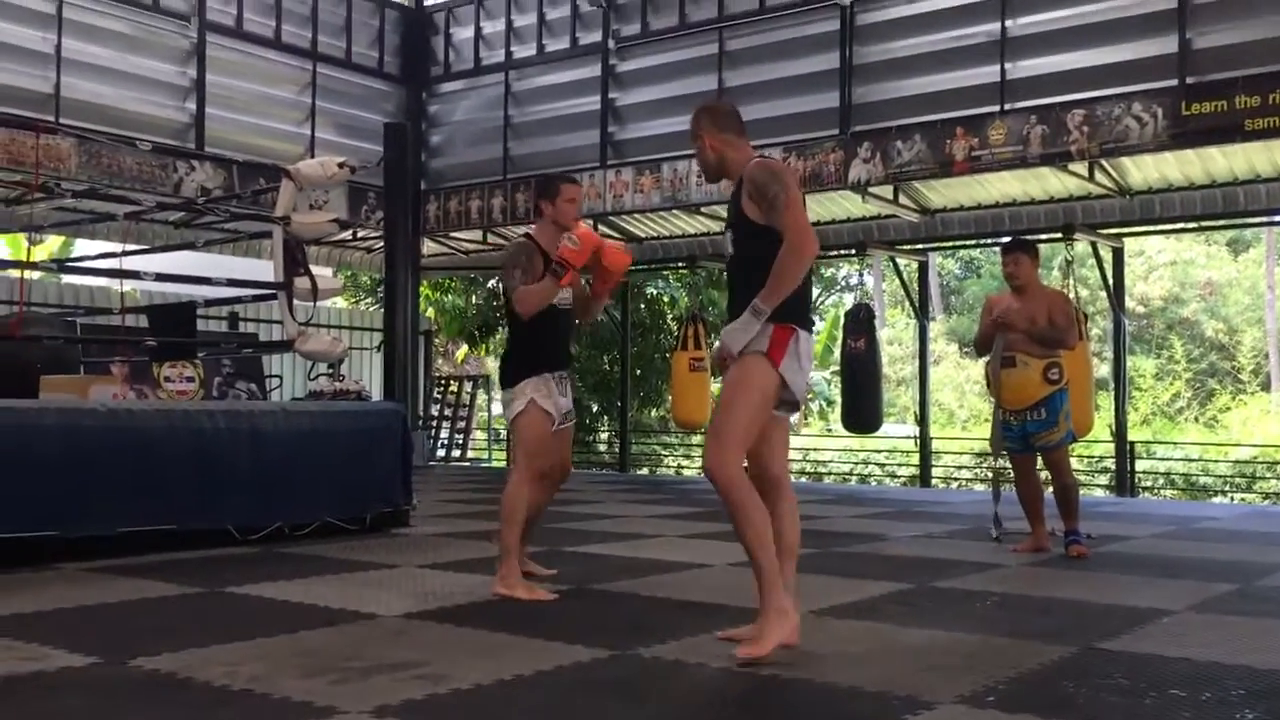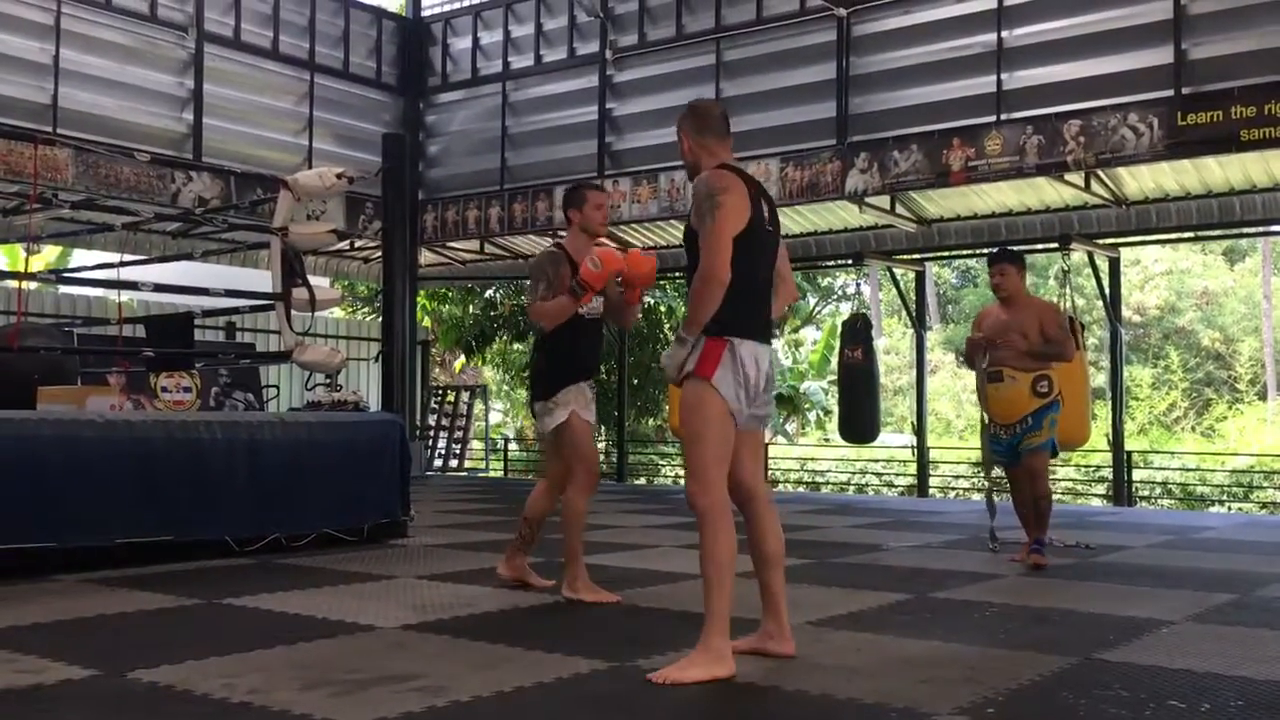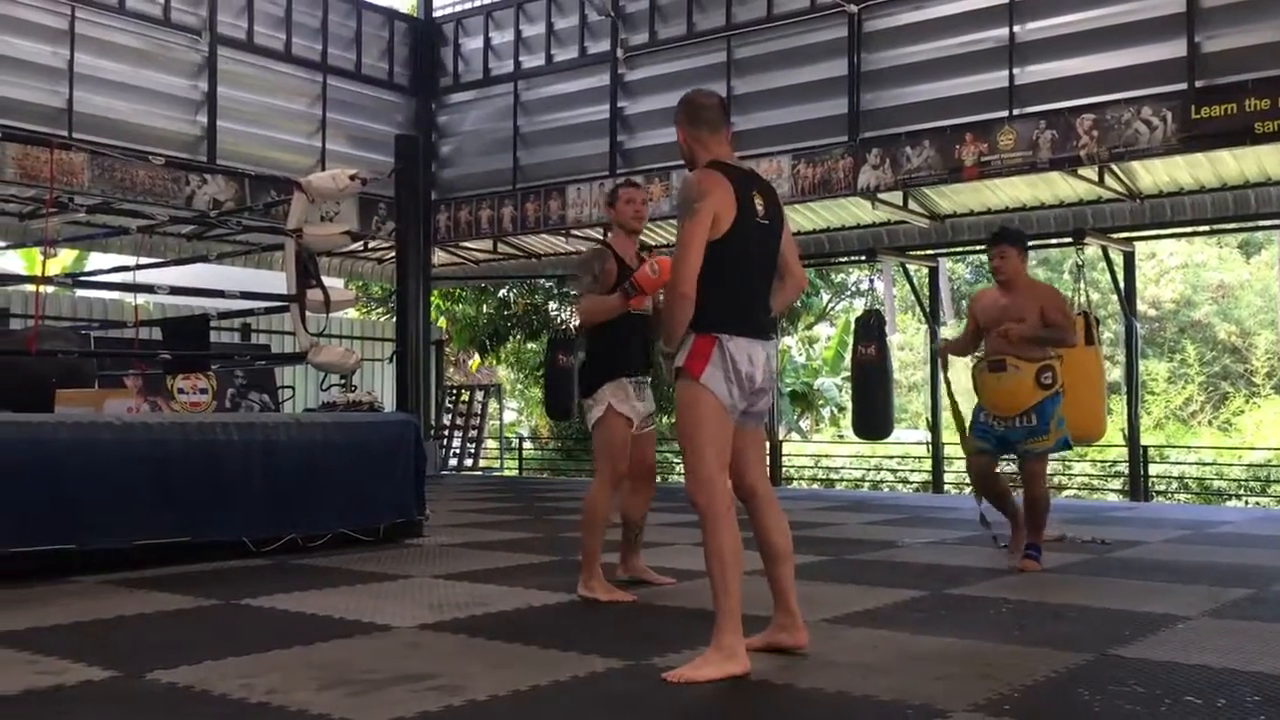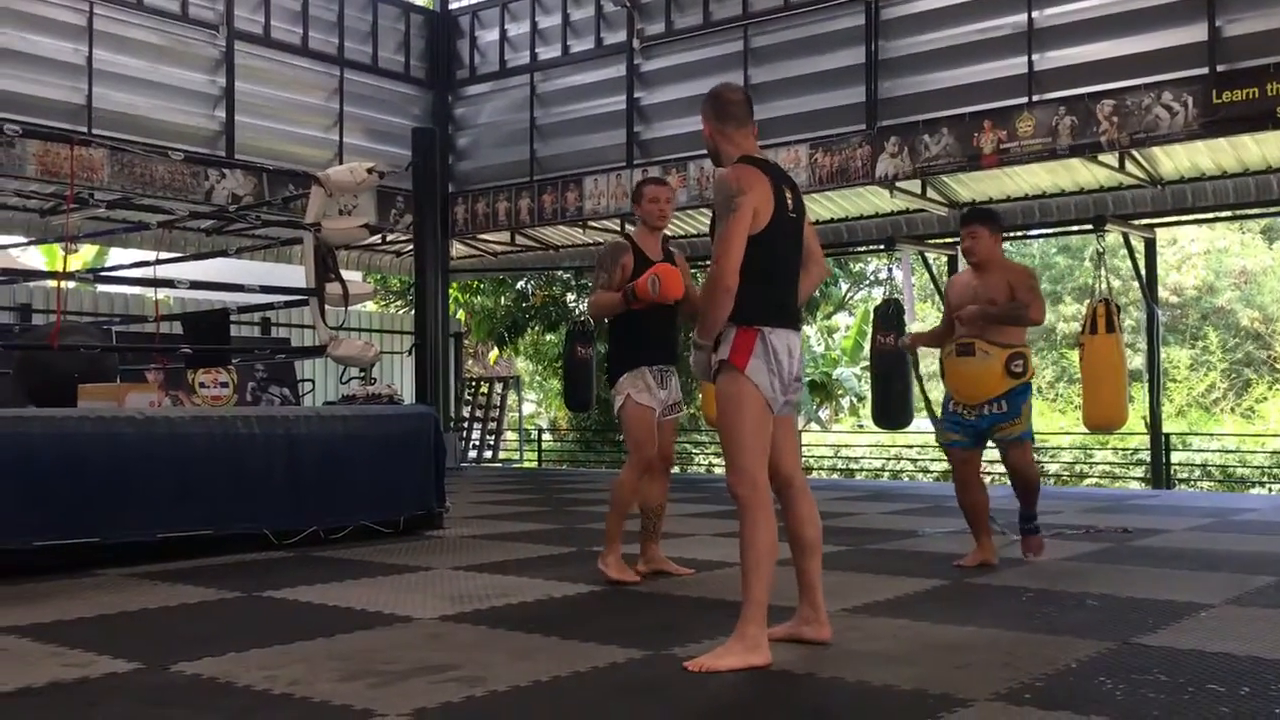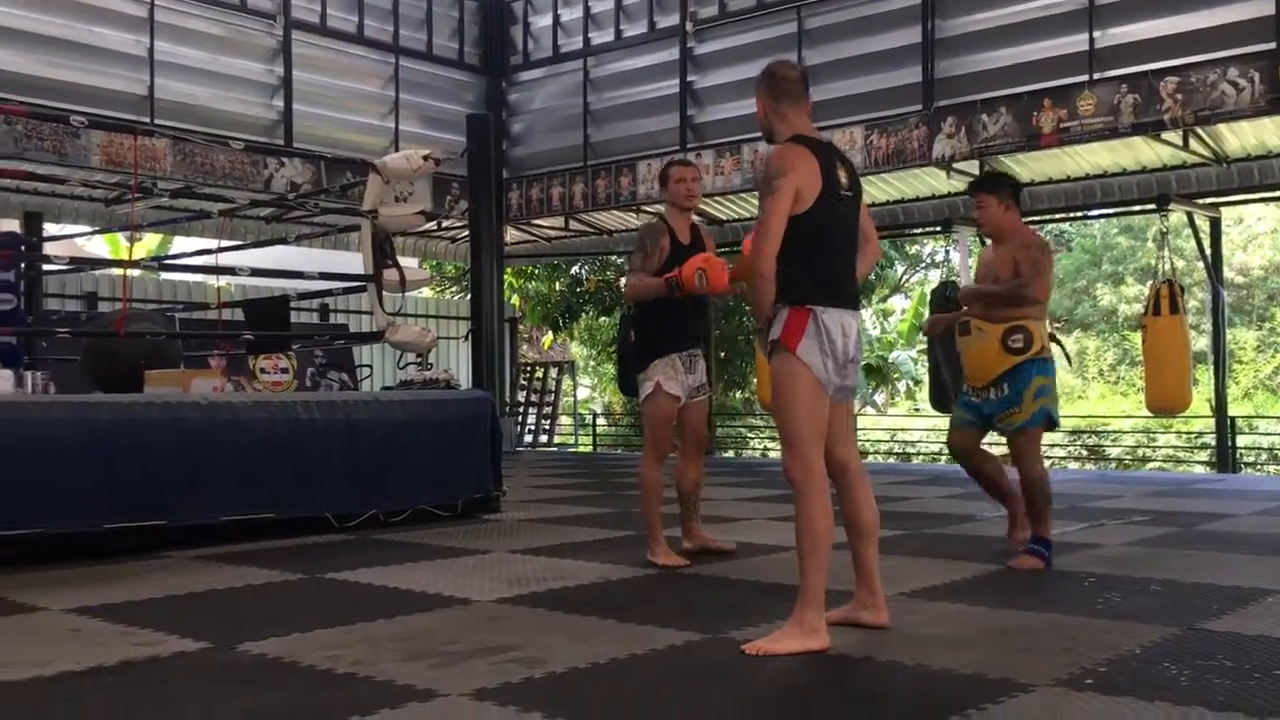
dt=0.5s
person 1, frame 1
left shoulder: (766, 173)
right shoulder: (748, 190)
left elbow: (803, 244)
left wrist: (750, 318)
right wrist: (740, 334)
left hip: (776, 337)
right hip: (766, 340)
left knee: (722, 462)
right knee: (769, 477)
left ankle: (777, 604)
right ankle: (777, 613)
person 1, frame 2
left shoulder: (713, 185)
right shoulder: (756, 193)
left elbow: (715, 272)
right elbow: (785, 288)
left wrist: (682, 342)
left hip: (721, 351)
right hip: (753, 351)
left knee: (707, 497)
right knee: (751, 491)
left ankle: (714, 648)
right ankle: (775, 628)
person 1, frame 3
left shoulder: (701, 186)
right shoulder: (763, 191)
left elbow: (683, 285)
right elbow: (794, 278)
left wrist: (669, 346)
left hip: (714, 349)
right hip: (758, 351)
left knee: (709, 494)
right knee: (753, 486)
left ankle: (728, 647)
right ankle: (788, 622)
person 1, frame 4
left shoulder: (736, 181)
right shoulder: (783, 182)
left elbow: (725, 280)
right elbow: (814, 262)
left wrist: (702, 341)
left hip: (750, 342)
right hip: (783, 339)
left knee: (749, 486)
right knee: (788, 480)
left ankle: (751, 636)
right ankle: (812, 614)
person 1, frame 5
left shoulder: (783, 161)
right shoulder: (838, 162)
left elbow: (763, 264)
right elbow: (869, 242)
left wrist: (764, 321)
left hip: (805, 323)
right hip: (845, 321)
left knee: (804, 469)
right knee: (844, 464)
left ankle: (809, 621)
right ankle: (869, 598)
person 2, frame 1
left shoulder: (571, 250)
right shoulder: (522, 252)
left elbow: (584, 315)
right elbow: (524, 306)
left wrist: (605, 280)
right wrist: (563, 267)
left hip: (557, 374)
right hip: (527, 375)
left knee: (555, 469)
right knee: (530, 468)
left ankle: (514, 554)
right ankle: (507, 573)
person 2, frame 2
left shoulder: (597, 266)
right shoulder: (552, 261)
left elbow: (625, 319)
right elbow: (542, 318)
right wrist: (582, 286)
left hip: (579, 383)
right hip: (558, 384)
left knee: (558, 479)
right knee: (586, 473)
left ankle: (515, 559)
right ankle: (575, 577)
person 2, frame 3
left shoulder: (645, 262)
right shoulder: (600, 258)
right elbow: (587, 313)
right wrist: (633, 290)
left hip: (639, 379)
right hip: (607, 380)
left knee: (643, 475)
right knee: (612, 474)
left ankle: (631, 561)
right ankle: (590, 577)
person 2, frame 4
left shoulder: (676, 258)
right shoulder: (618, 252)
left elbow: (693, 308)
right elbow: (595, 306)
right wrist: (635, 293)
left hip: (667, 369)
right hip: (631, 369)
left knee: (662, 463)
right knee: (642, 458)
left ankle: (650, 553)
right ankle: (610, 551)
person 2, frame 5
left shoulder: (702, 238)
right shoulder: (654, 234)
left elbow: (720, 282)
right elbow: (633, 288)
right wrist: (675, 283)
left hip: (692, 353)
right hip: (659, 355)
left knee: (696, 443)
right knee: (658, 449)
left ankle: (692, 529)
right ankle: (656, 542)
person 3, frame 1
left shoulder: (1054, 298)
right shoulder: (994, 303)
left elbow: (1069, 339)
right elbow: (980, 349)
left wrist: (1024, 327)
right wrist: (989, 331)
left hip: (1045, 393)
right hip: (1008, 397)
left knee: (1058, 463)
right knee: (1022, 467)
left ankle: (1073, 533)
right ankle: (1038, 534)
person 3, frame 2
left shoulder: (1044, 310)
right shoulder: (984, 316)
left elbow: (1067, 351)
right elbow: (974, 364)
left wrist: (1026, 347)
right wrist: (972, 349)
left hip: (1037, 403)
right hip: (1000, 408)
left knee: (1035, 470)
right knee: (1015, 477)
left ankle: (1039, 543)
right ankle: (1032, 541)
person 3, frame 3
left shoulder: (1044, 294)
right shoulder: (980, 300)
left elbow: (1070, 336)
right elbow: (970, 341)
left wrist: (1025, 333)
right wrist: (948, 347)
left hip: (1034, 397)
right hip: (992, 399)
left knee: (1033, 473)
right knee: (978, 468)
left ankle: (1032, 546)
right ankle: (1018, 524)
person 3, frame 4
left shoulder: (1017, 275)
right shoulder: (955, 283)
left elbow: (1036, 313)
left wrist: (983, 312)
right wrist: (918, 339)
left hip: (1006, 386)
right hip: (963, 390)
left knee: (1019, 460)
right knee: (963, 466)
left ankle: (1028, 517)
right ankle: (984, 546)
person 3, frame 5
left shoulder: (1030, 245)
right shoulder: (989, 252)
left elbow: (1030, 291)
left wrist: (978, 290)
right wrist: (949, 320)
left hip: (1020, 365)
right hip: (985, 369)
left knee: (1025, 451)
right knee: (961, 443)
left ankle: (1040, 541)
right ankle: (1018, 513)
